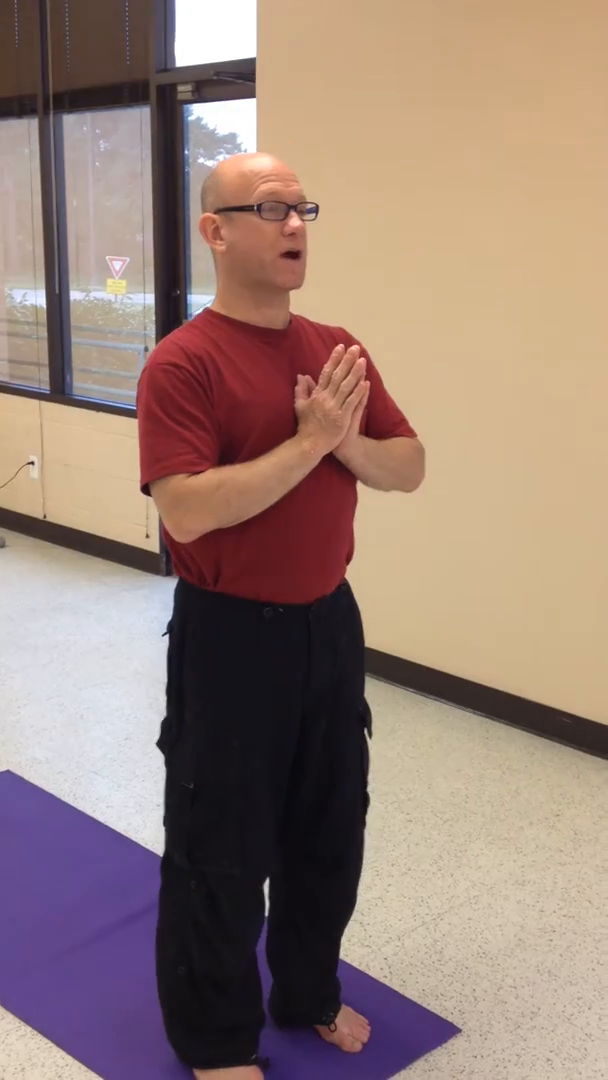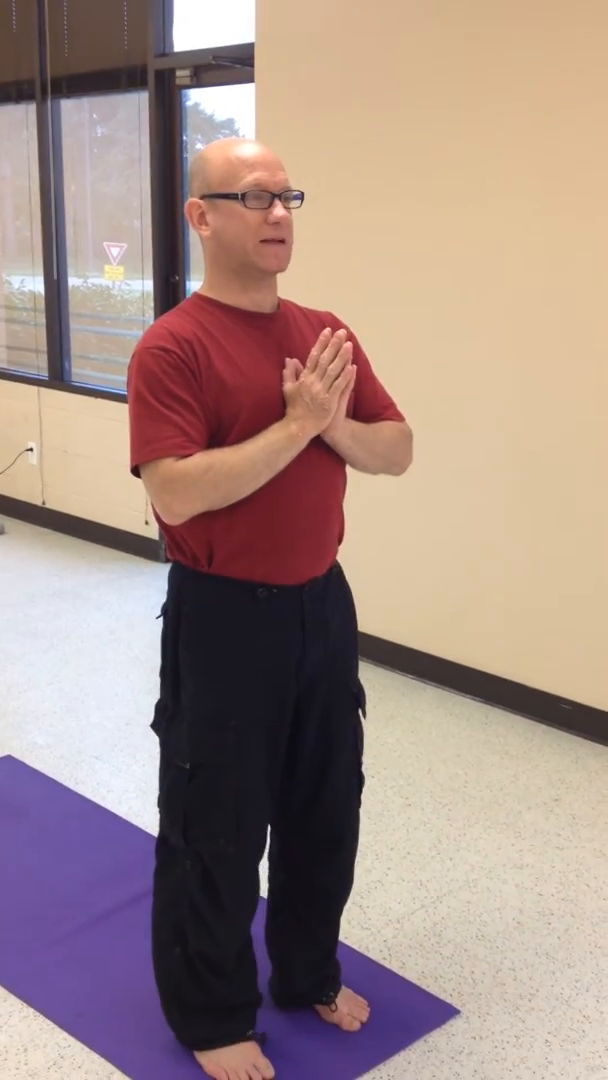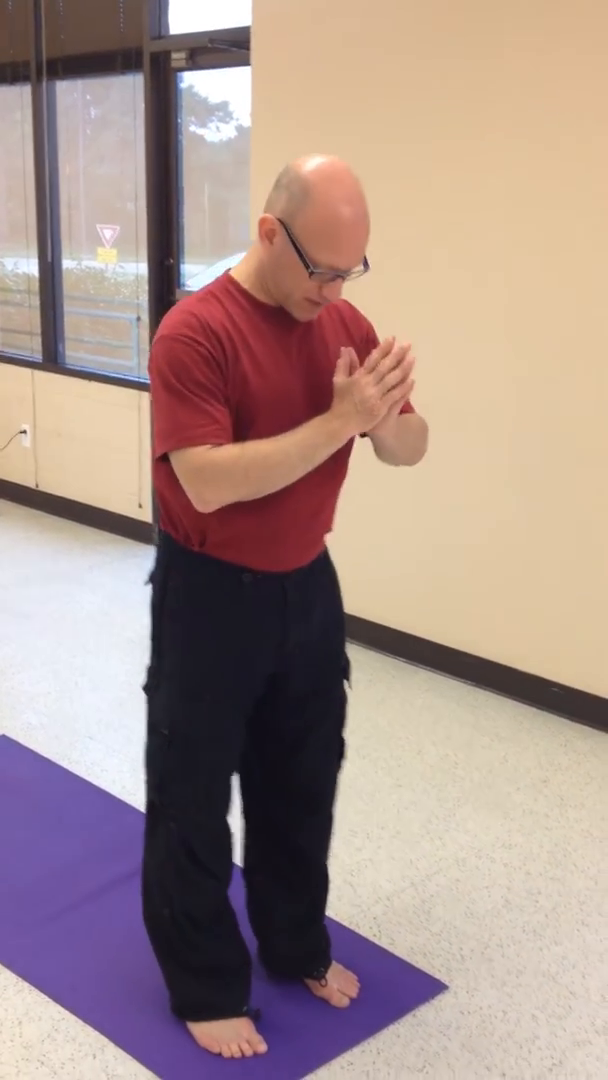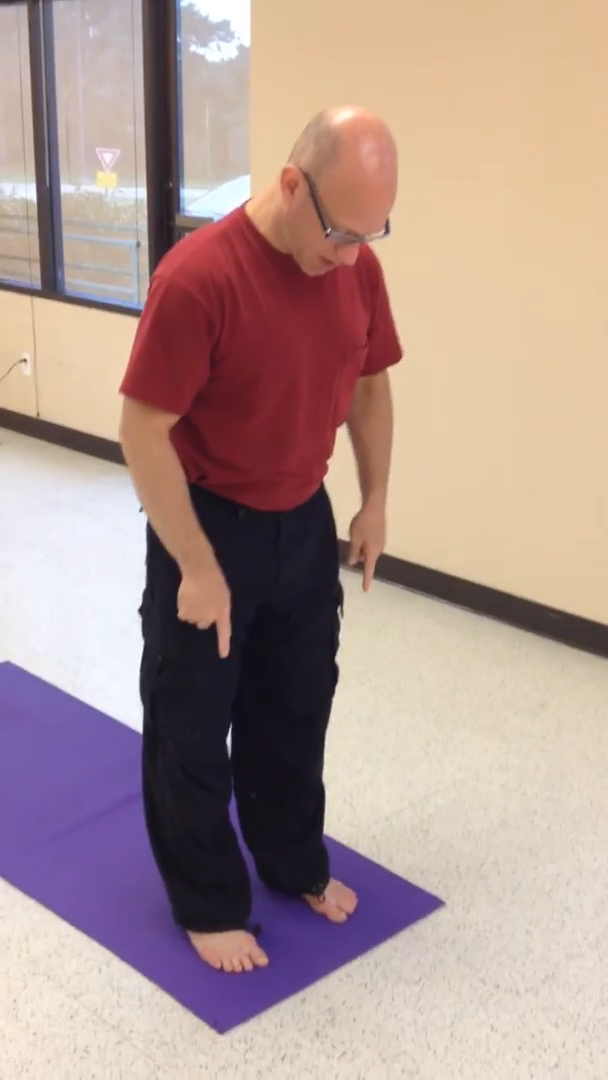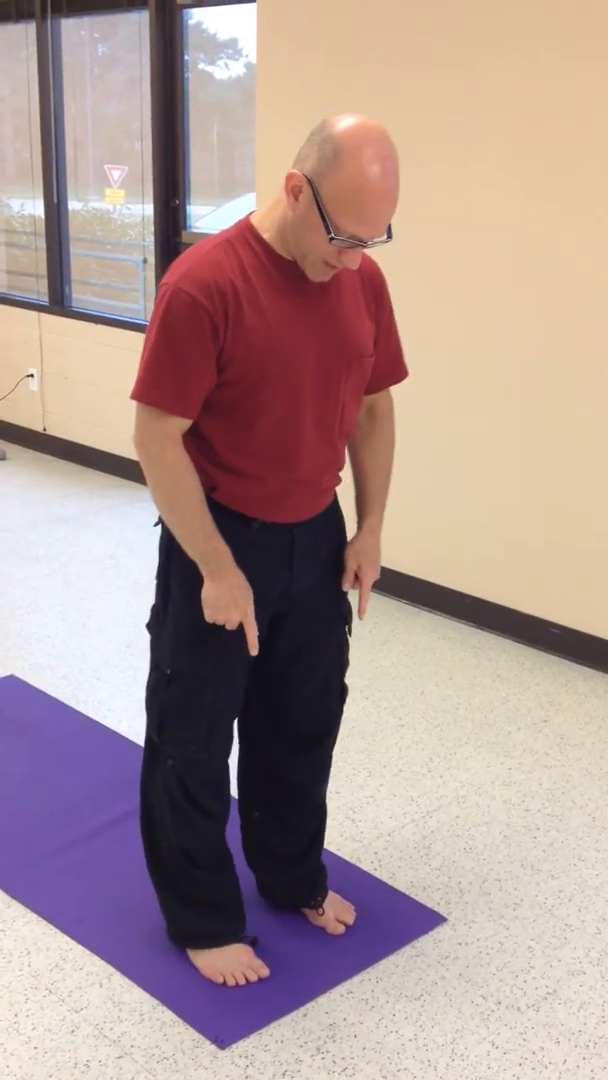
dt=1s
person 1, frame 1
left shoulder: (338, 350)
right shoulder: (183, 362)
left elbow: (409, 466)
right elbow: (185, 510)
left wrist: (346, 442)
right wrist: (309, 441)
left hip: (329, 623)
right hip: (229, 636)
left knee: (329, 830)
right knee: (221, 847)
left ankle: (309, 992)
person 1, frame 2
left shoulder: (326, 334)
right shoulder: (173, 347)
left elbow: (398, 449)
right elbow: (174, 492)
left wrist: (335, 425)
right wrist: (294, 424)
left hip: (321, 604)
right hip: (222, 621)
left knee: (326, 812)
right knee: (215, 830)
left ankle: (307, 972)
person 1, frame 3
left shoulder: (344, 325)
right shoulder: (195, 331)
left elbow: (411, 445)
right elbow: (208, 482)
left wrist: (383, 415)
right wrist: (339, 421)
left hip: (307, 586)
right hip: (209, 597)
left knee: (303, 784)
right knee: (194, 797)
left ankle: (296, 946)
right ankle: (205, 989)
person 1, frame 4
left shoulder: (358, 268)
right shoulder: (197, 277)
left elbow: (370, 386)
right elbow: (144, 431)
left wrist: (374, 503)
right wrist: (197, 568)
left hip: (305, 524)
right hip: (207, 529)
left knee: (296, 712)
right knee: (193, 729)
left ankle: (295, 862)
right ankle: (208, 904)
person 1, frame 5
left shoulder: (364, 281)
right shoulder: (203, 283)
left elbow: (373, 409)
right elbow: (158, 437)
left wrist: (369, 528)
right wrist: (218, 570)
left hip: (315, 540)
right hip: (218, 544)
left knee: (304, 725)
right knee: (193, 739)
left ankle: (294, 877)
right ankle: (202, 918)
